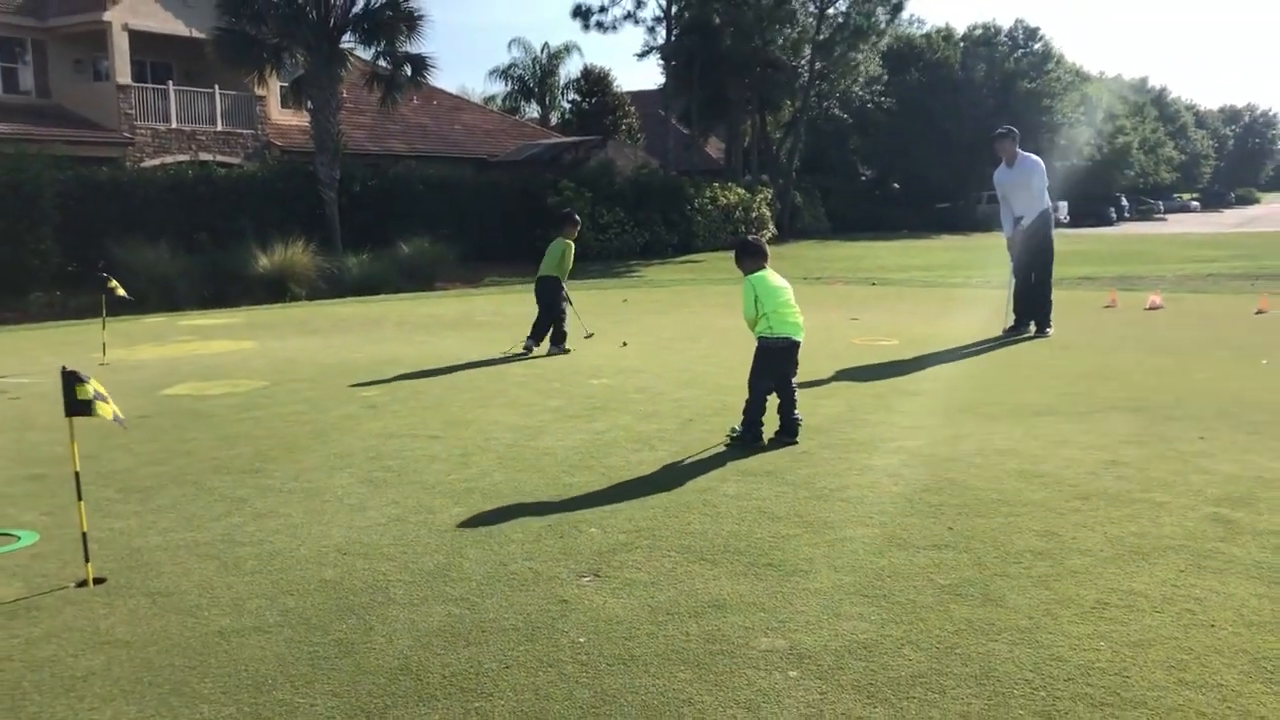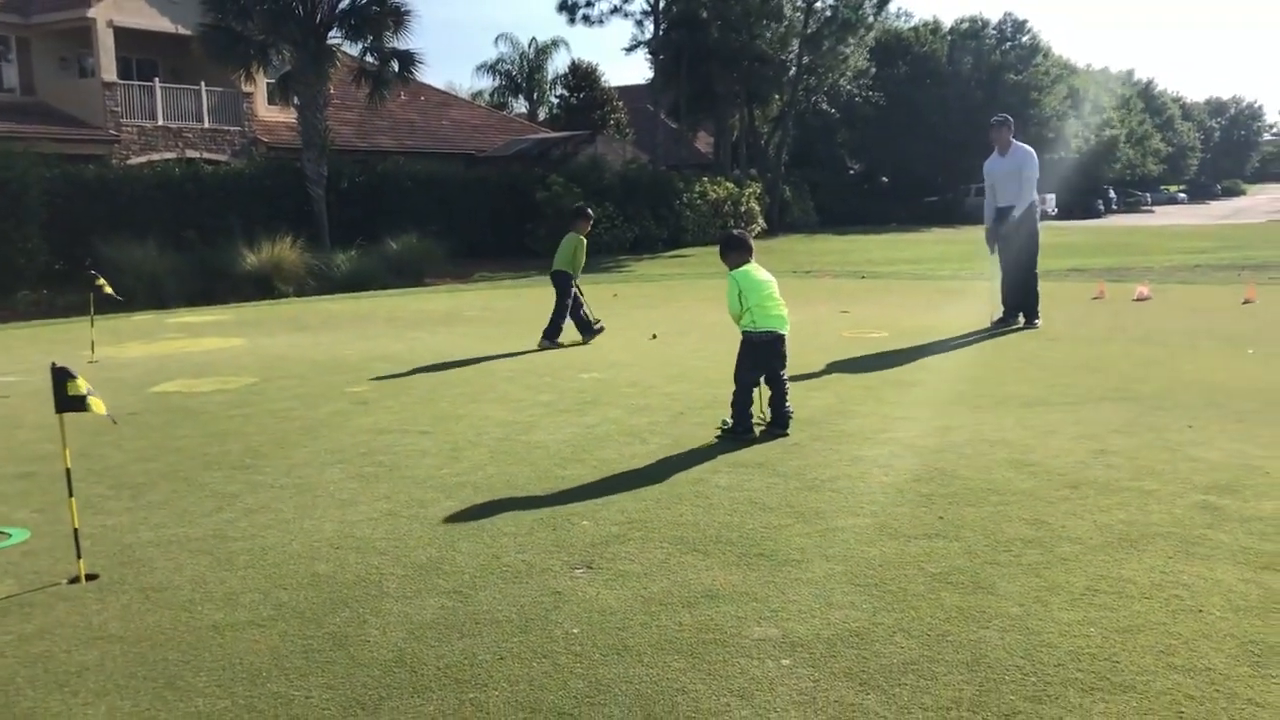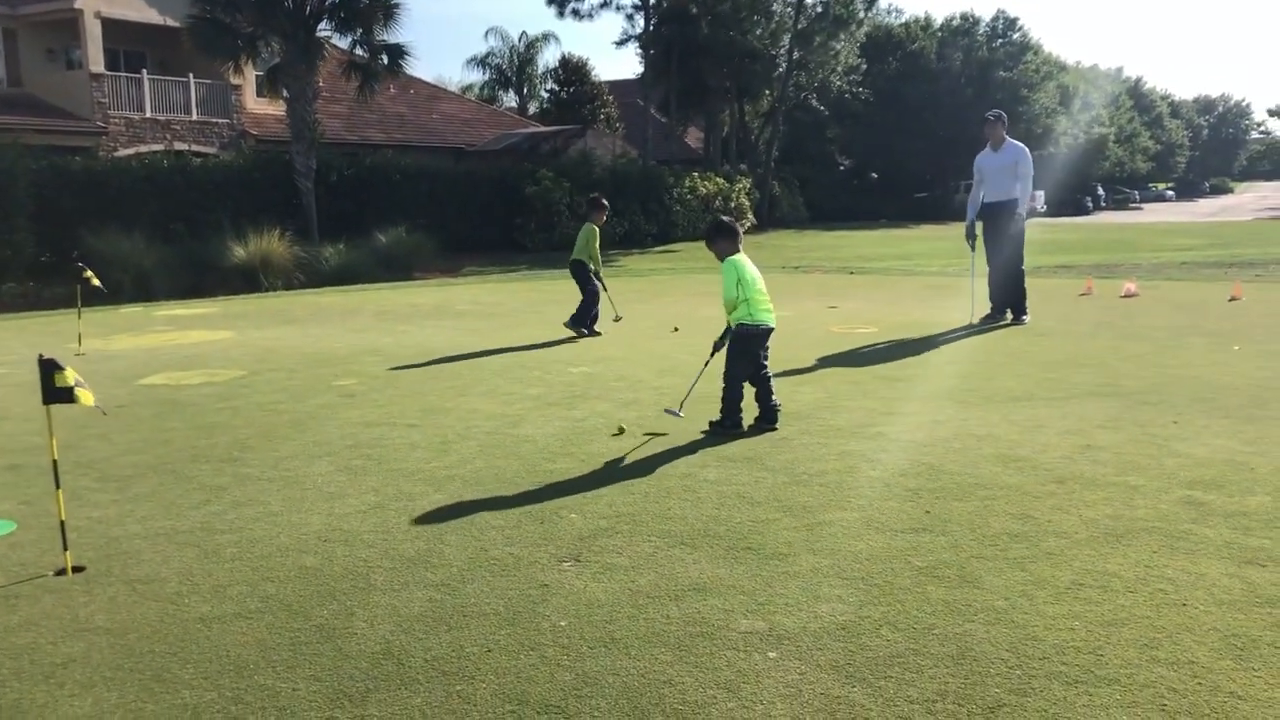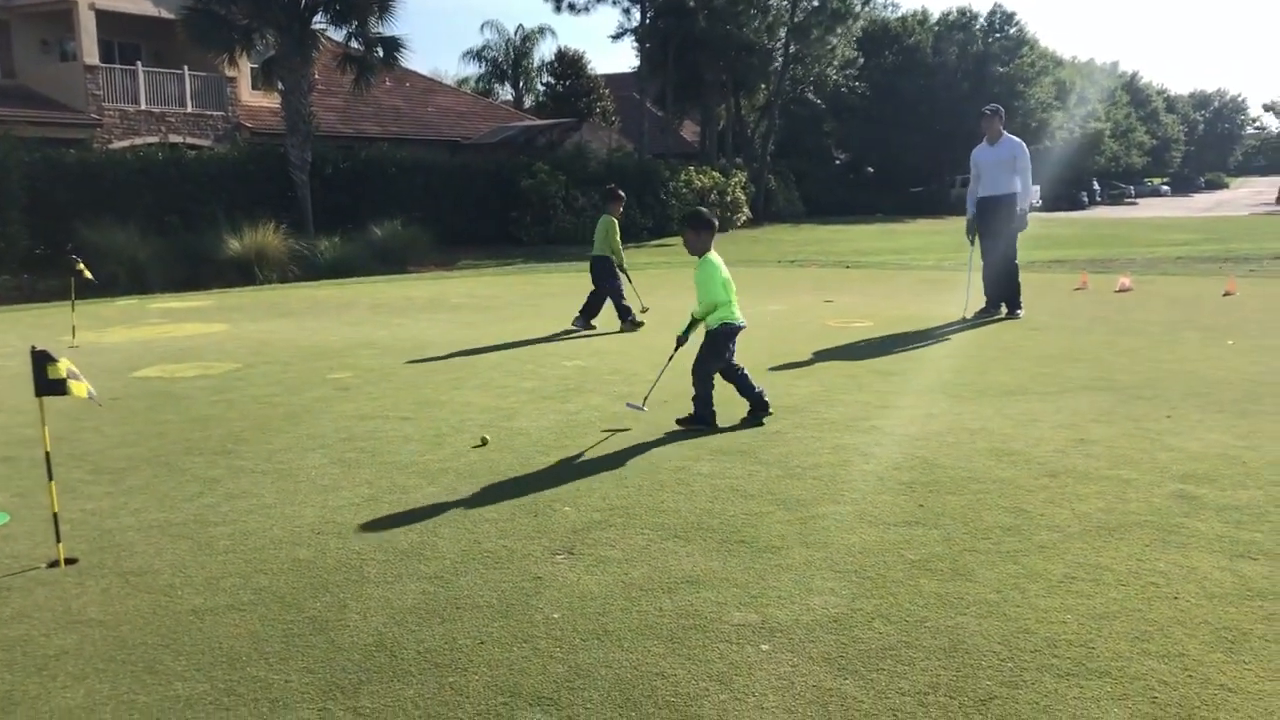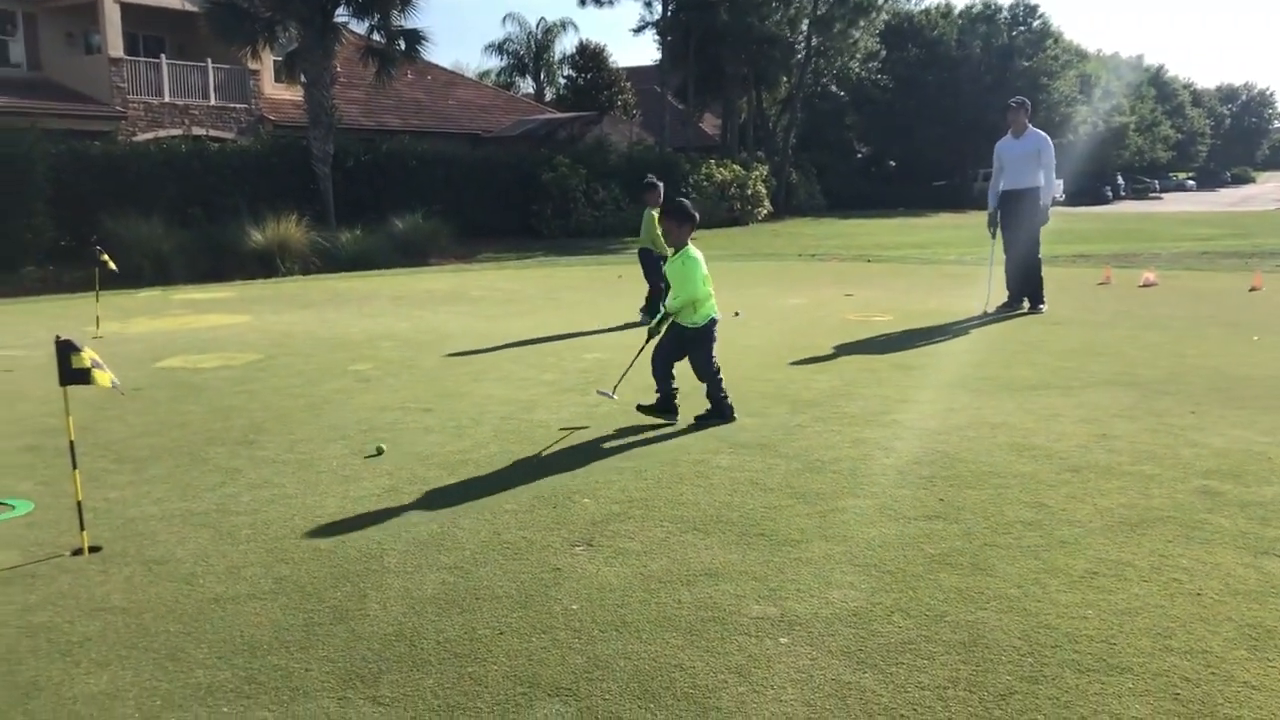
dt=0.3s
person 1, frame 1
left shoulder: (751, 281)
right shoulder: (781, 281)
left elbow: (750, 315)
right elbow: (785, 311)
left wrist: (758, 331)
left hip: (771, 340)
right hip: (793, 338)
left knee: (758, 388)
right knee: (787, 386)
left ankle: (751, 434)
right ankle: (789, 430)
person 1, frame 2
left shoulder: (735, 276)
right shoulder: (766, 275)
left elbow: (734, 310)
left wrist: (744, 324)
left hip: (756, 334)
right hip: (779, 331)
left knee: (744, 380)
right knee: (777, 379)
left ankle: (741, 426)
right ankle: (780, 422)
person 1, frame 3
left shoulder: (730, 264)
right shoulder: (747, 264)
left elbow: (730, 298)
left wrist: (730, 318)
right wrist: (724, 337)
left hip: (747, 327)
right hip: (765, 324)
left knee: (734, 375)
right knee: (760, 373)
left ankle: (730, 421)
right ankle: (768, 416)
person 1, frame 4
left shoulder: (710, 264)
right shoulder: (705, 263)
left elbow: (713, 300)
right elbow: (707, 300)
left wrist: (695, 316)
right wrist: (687, 331)
left hip: (722, 326)
right hip: (719, 325)
left knee: (701, 370)
right knee: (729, 368)
left ankle: (703, 416)
right ankle: (759, 405)
person 1, frame 5
left shoulder: (691, 259)
right shoulder: (674, 258)
left elbow: (692, 294)
left wrist: (668, 309)
right wrist: (660, 322)
left hip: (700, 323)
right hip: (682, 321)
left knee: (705, 369)
right knee: (660, 358)
left ankle: (722, 410)
right ankle: (666, 405)
person 2, frame 1
left shoulder: (1033, 164)
right shoulder: (999, 174)
left elbow: (1038, 199)
right elbow: (1005, 206)
left wrist: (1022, 228)
right wrist: (1009, 235)
left hip: (1039, 220)
right hip: (1019, 224)
left knee: (1042, 274)
right knee: (1021, 275)
left ankle: (1043, 322)
right ankle: (1022, 321)
person 2, frame 2
left shoulder: (1026, 154)
right shoulder: (990, 163)
left elbow: (1029, 189)
right elbow: (990, 195)
left wrist: (1014, 216)
right wrist: (989, 225)
left hip: (1024, 213)
right hip: (1003, 215)
left knee: (1027, 266)
right knee: (1008, 268)
left ankle: (1032, 315)
right ankle: (1010, 313)
person 2, frame 3
left shoulder: (1019, 151)
right shoulder: (981, 158)
left elbow: (1026, 185)
right elbow: (976, 189)
left wrist: (1020, 214)
right wrist: (970, 221)
left hip: (1011, 210)
right hip: (990, 211)
left knee: (1013, 263)
right knee: (994, 264)
left ankle: (1019, 311)
right ankle: (998, 309)
person 2, frame 4
left shoulder: (1016, 146)
right shoulder: (977, 152)
left elbow: (1025, 179)
right elbow: (974, 185)
left wrist: (1024, 210)
right wrist: (970, 216)
left hip: (1007, 203)
right hip: (985, 206)
left knee: (1007, 256)
right knee: (989, 258)
left ankle: (1014, 305)
right ankle: (993, 303)
person 2, frame 5
left shoulder: (1040, 140)
right shoulder: (1001, 145)
left elbow: (1049, 173)
right elbow: (996, 177)
left wrist: (1046, 204)
right wrist: (992, 209)
left hip: (1030, 198)
right hip: (1008, 200)
left knee: (1030, 250)
right knee: (1012, 252)
left ankle: (1037, 299)
right ankle: (1015, 298)
